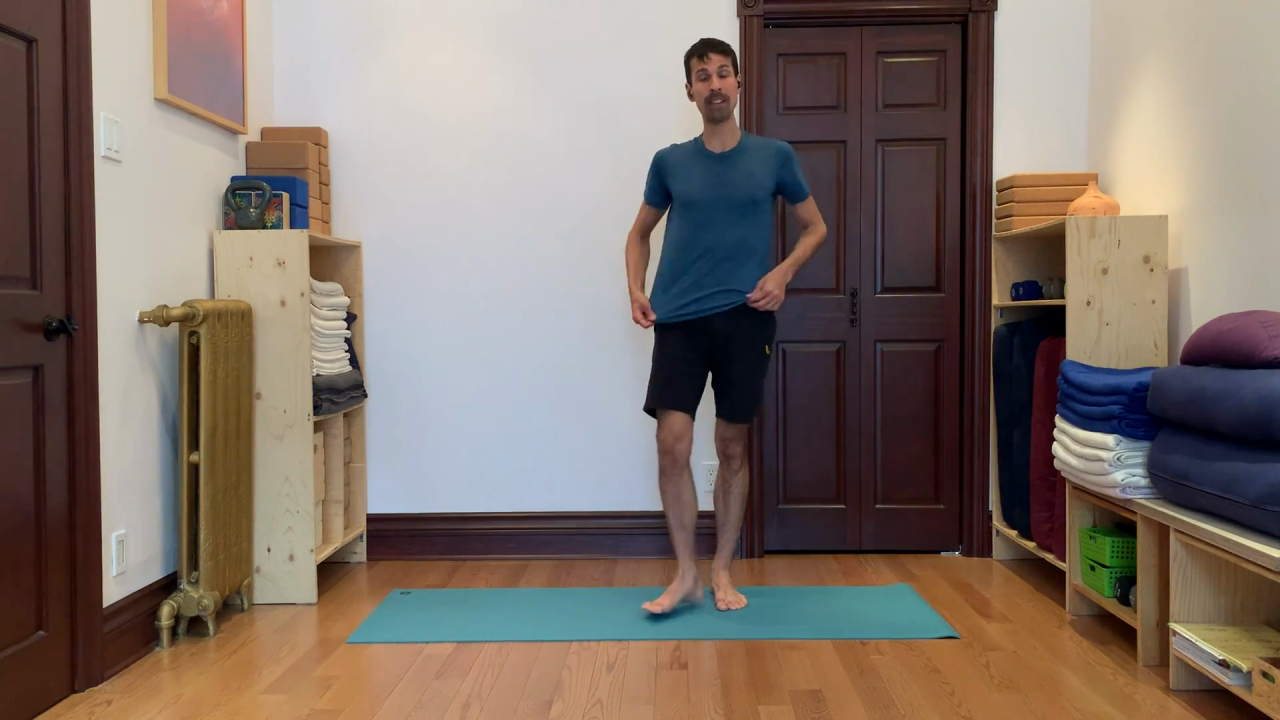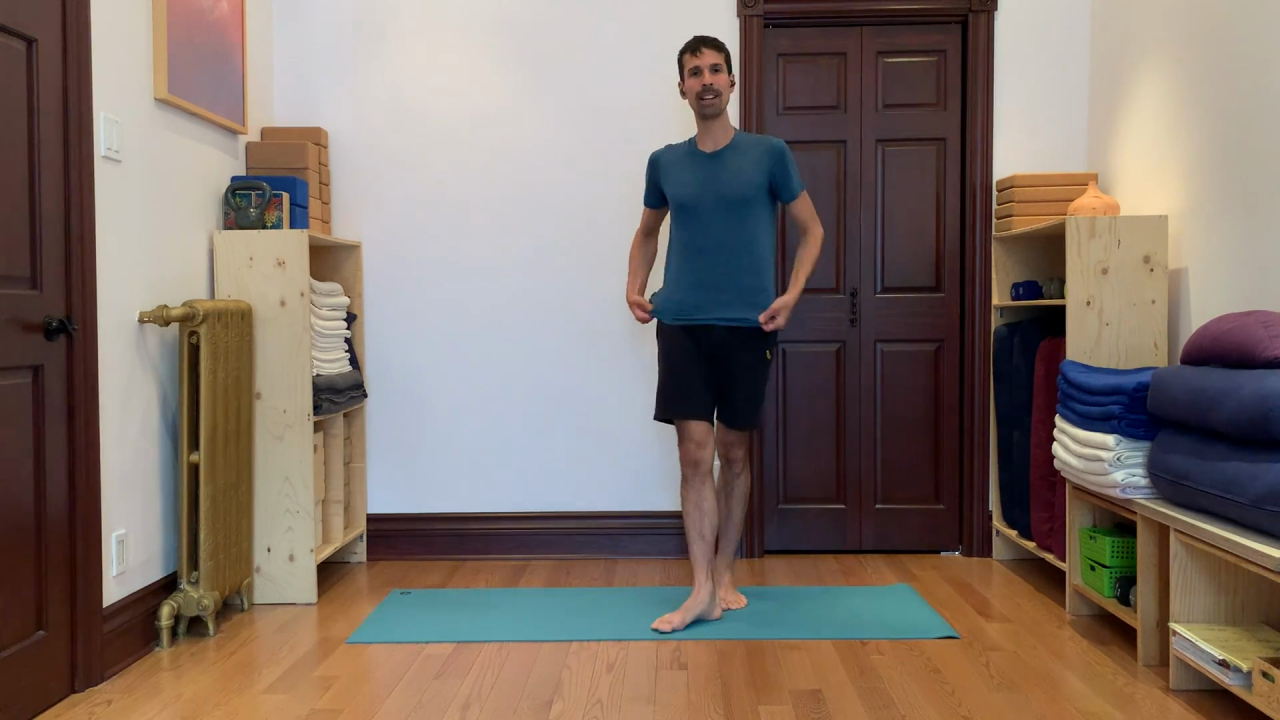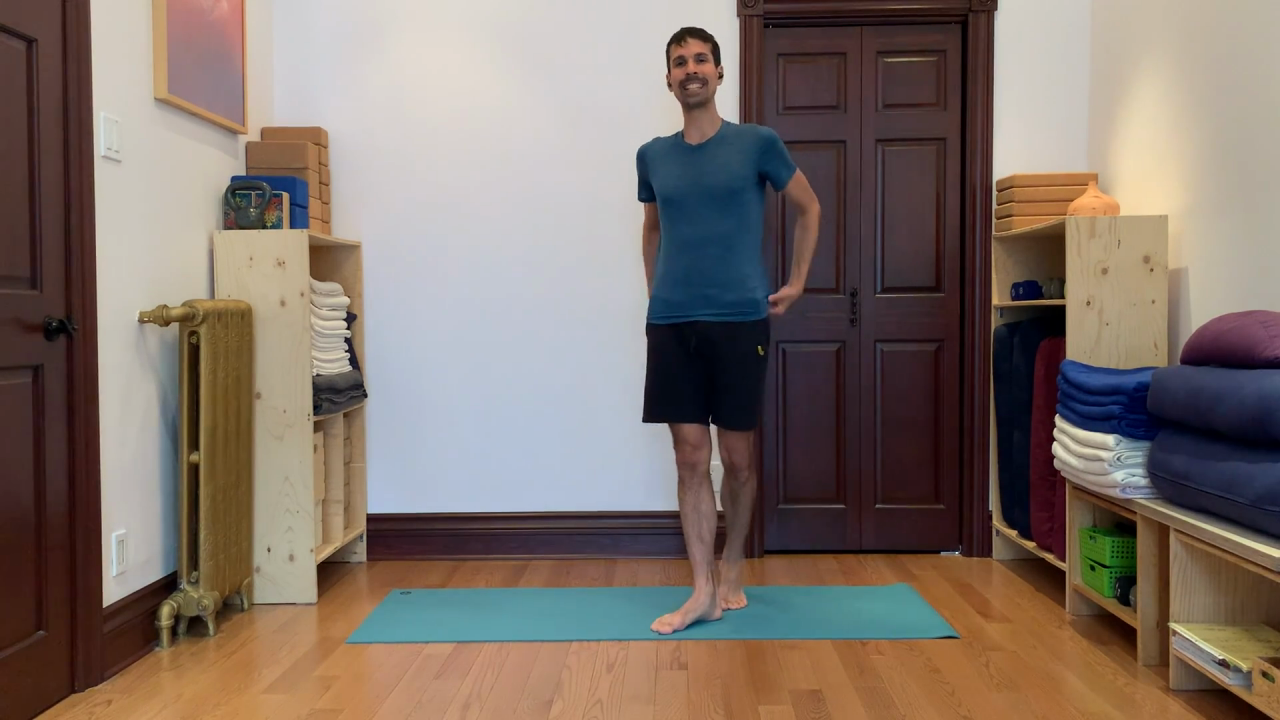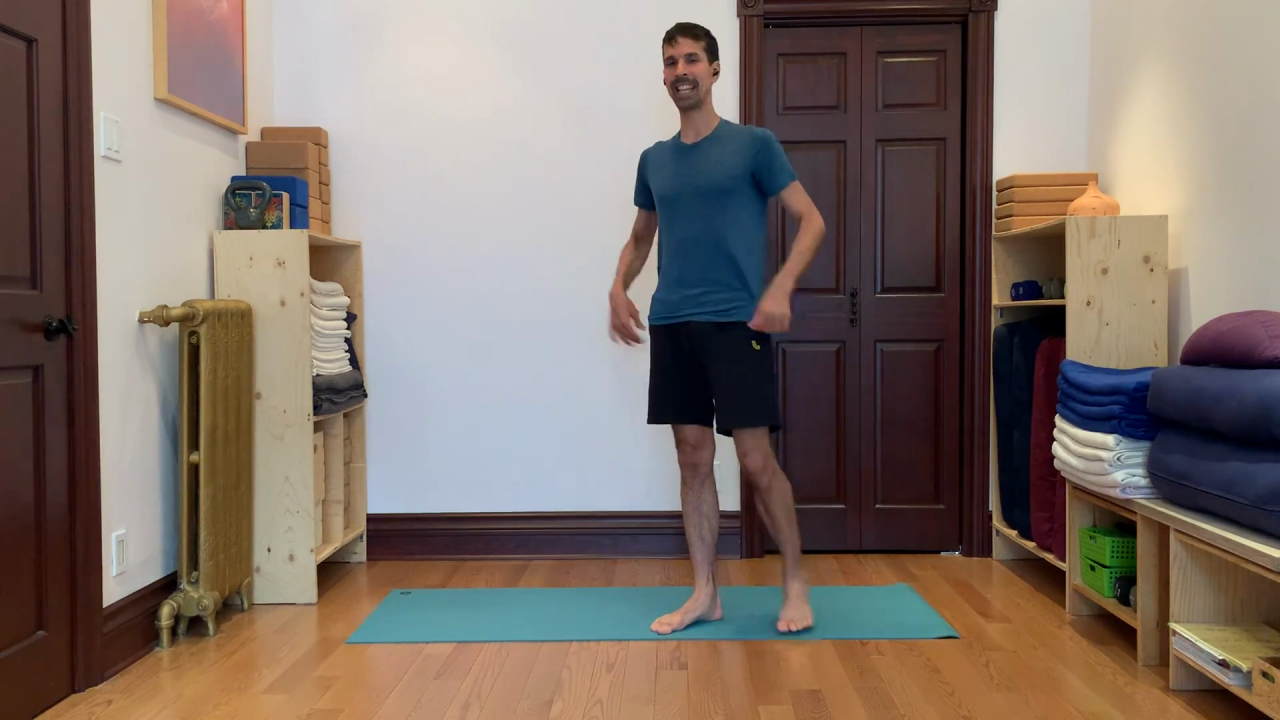
dt=0.3s
person 1, frame 1
left shoulder: (775, 156)
right shoulder: (669, 162)
left elbow: (815, 226)
right elbow: (639, 232)
left wrist: (783, 271)
right wrist: (636, 290)
left hip: (745, 320)
right hip: (680, 322)
left knee: (733, 449)
right knee: (672, 444)
left ankle: (722, 570)
right ankle: (685, 573)
person 1, frame 2
left shoulder: (768, 153)
right shoulder: (664, 162)
left elbow: (810, 228)
right elbow: (647, 232)
left wrist: (792, 294)
right wrist: (635, 287)
left hip: (747, 325)
right hip: (681, 324)
left knee: (733, 452)
right knee: (694, 454)
left ankle: (725, 571)
right ankle: (702, 590)
person 1, frame 3
left shoulder: (757, 143)
right shoulder: (652, 156)
left elbow: (807, 208)
left wrist: (795, 283)
left hip: (740, 320)
right hip: (671, 324)
left knee: (737, 457)
right knee: (690, 458)
left ankle: (731, 563)
right ankle: (702, 591)
person 1, frame 4
left shoulder: (755, 144)
right shoulder: (654, 160)
left elbow: (812, 221)
right elbow: (641, 239)
left wrist: (782, 285)
right wrist: (619, 288)
left hip: (736, 324)
right hip: (671, 325)
left knee: (758, 460)
right knee: (693, 458)
left ankle: (795, 574)
right ankle: (704, 592)
